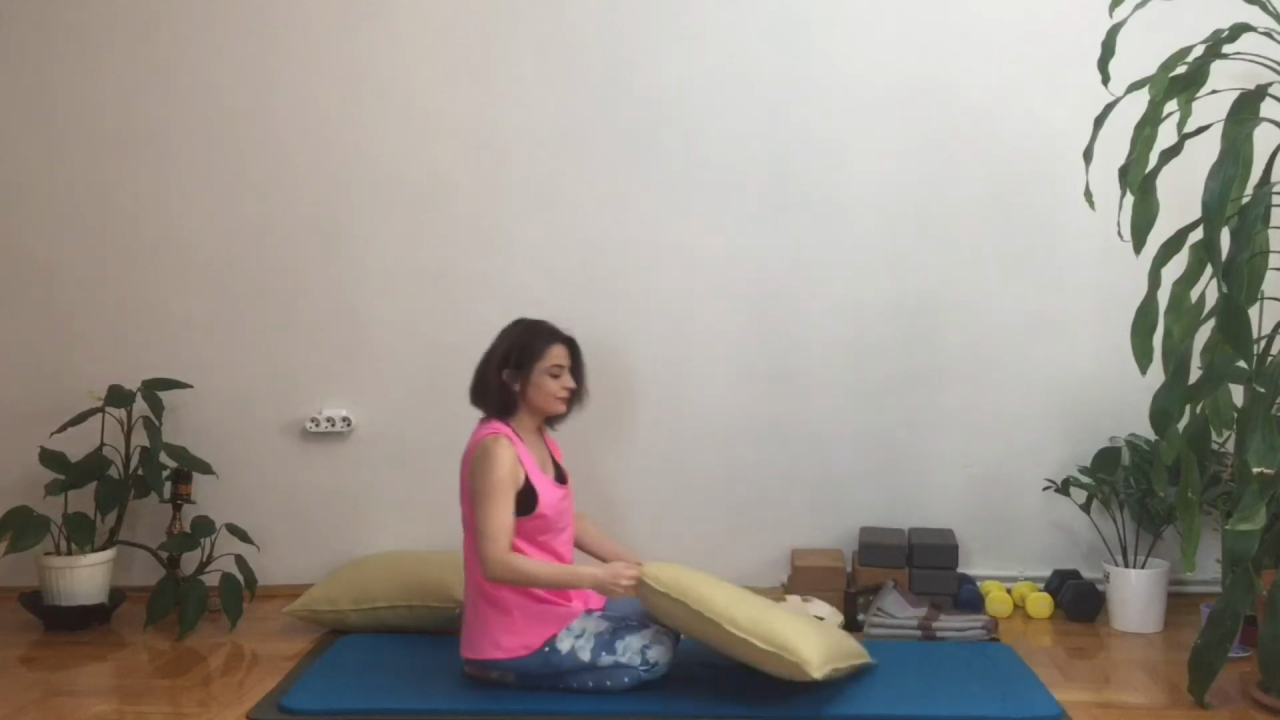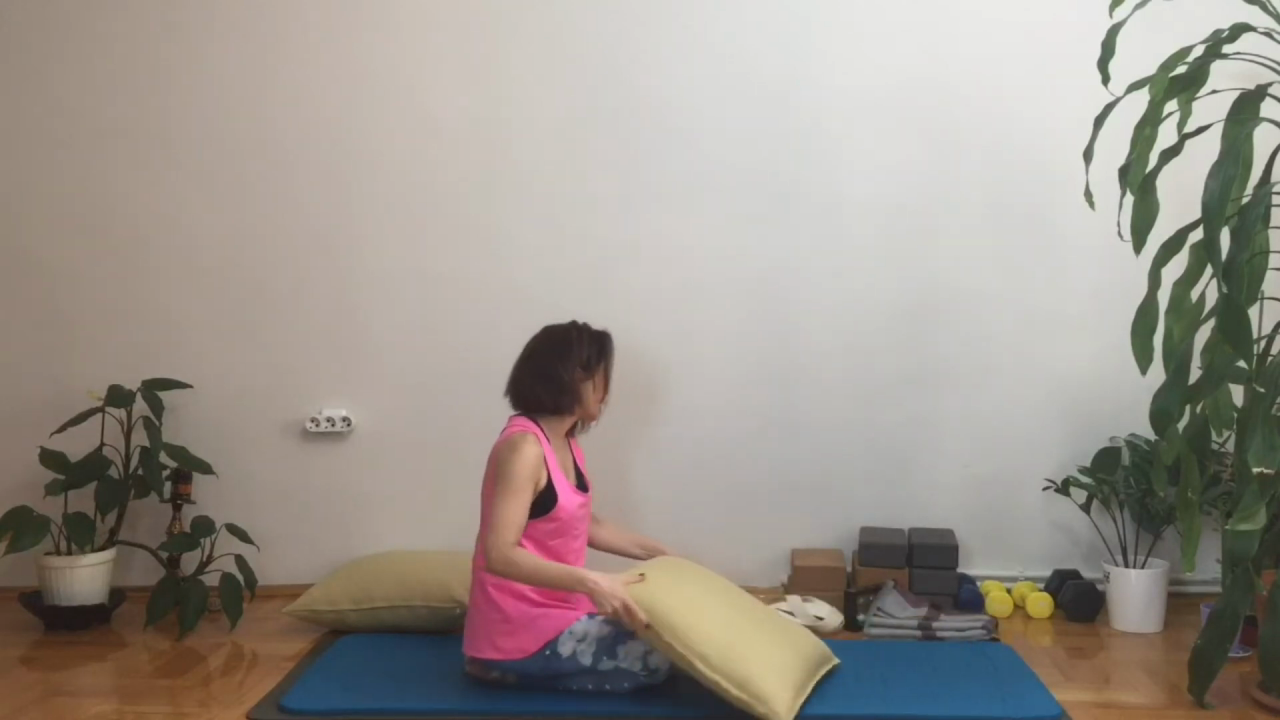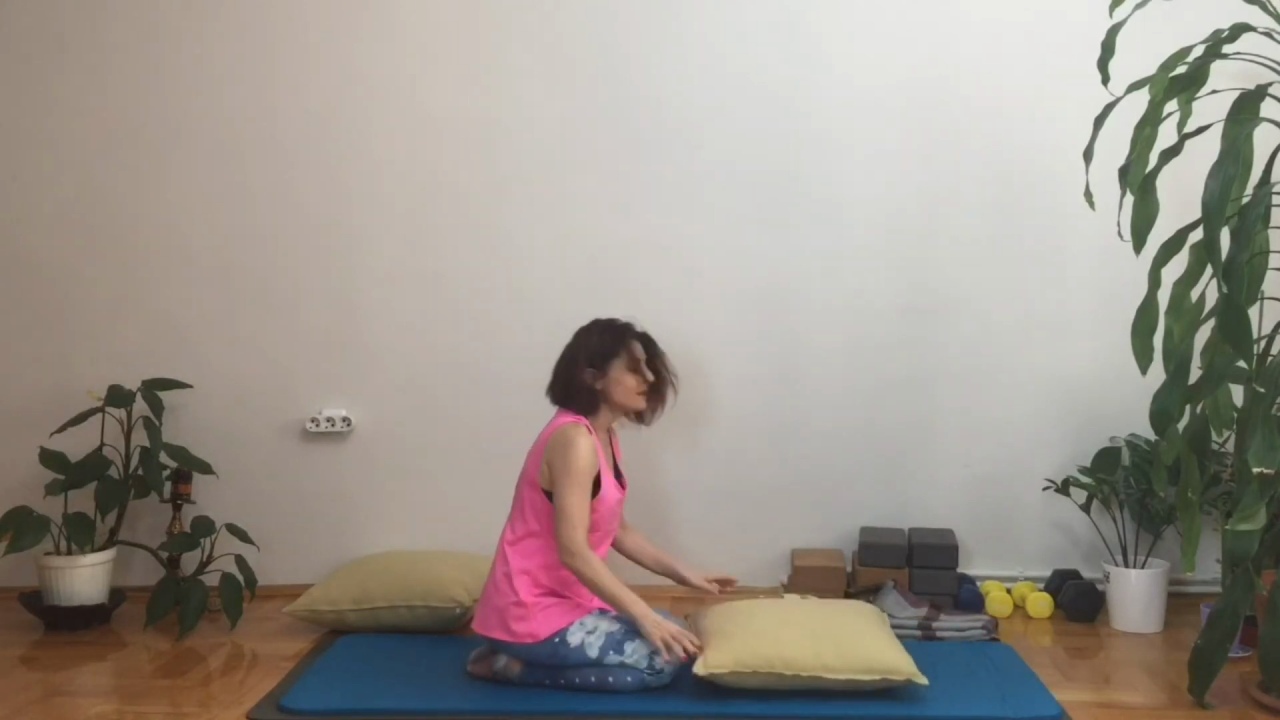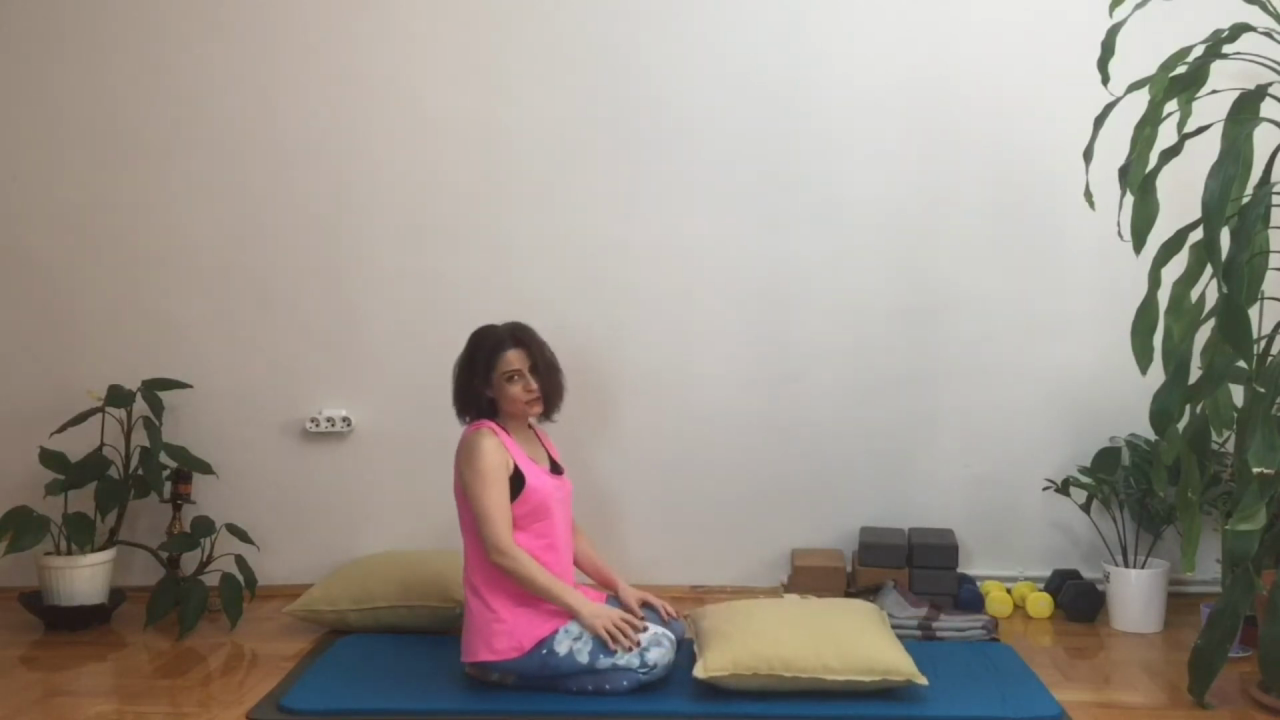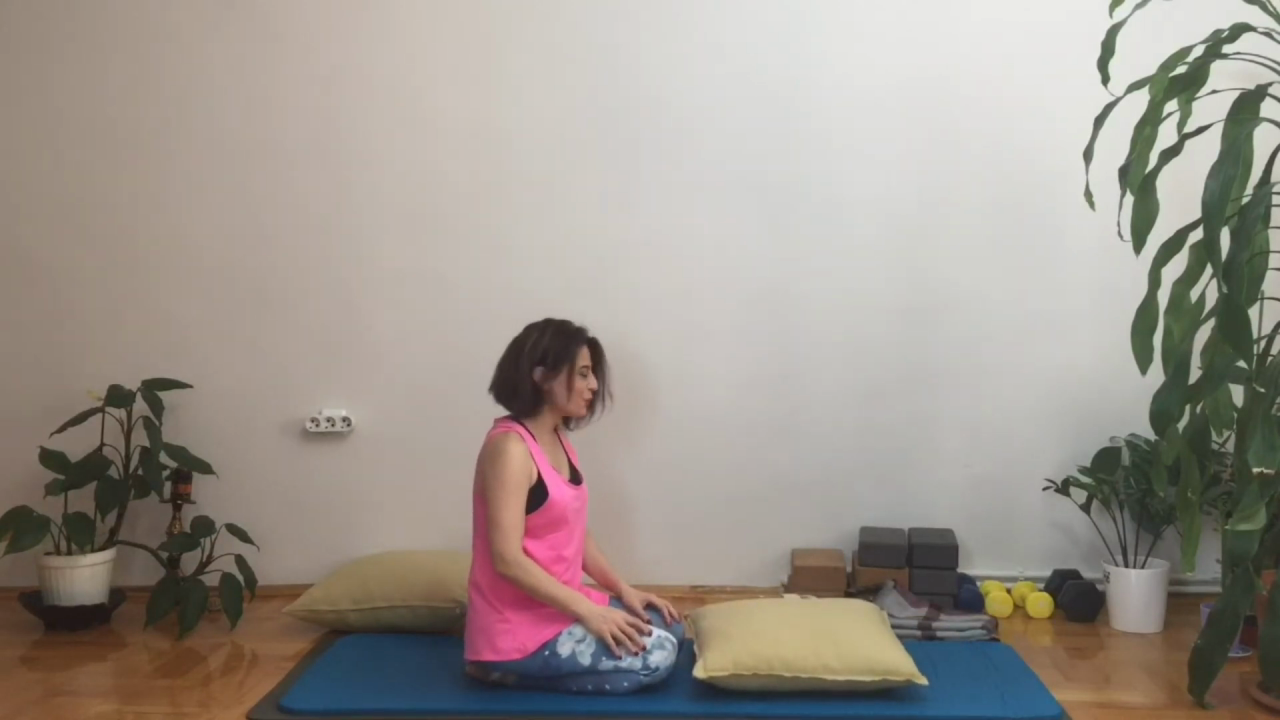
dt=1s
person 1, frame 1
left shoulder: (539, 439)
right shoulder: (496, 449)
left elbow: (569, 522)
right elbow: (496, 563)
left wrist: (634, 565)
right wrist: (596, 578)
left hip: (553, 602)
right hip: (513, 629)
left knee: (659, 622)
right knee: (653, 652)
left ankle: (545, 657)
right ankle: (509, 668)
person 1, frame 2
left shoulder: (566, 443)
right shoulder: (523, 446)
left elbow: (588, 526)
right elbow: (499, 555)
left wrist: (656, 552)
right wrist: (591, 582)
left hip: (558, 605)
right hip: (516, 628)
right knee: (652, 658)
left ankle: (538, 666)
right ankle: (512, 670)
person 1, frame 3
left shoulder: (604, 436)
right shoulder: (574, 438)
left elbow: (618, 530)
right elbow: (574, 551)
left wrist: (684, 573)
right wrist: (646, 618)
left hip: (567, 596)
right hip: (531, 610)
left knee: (672, 636)
right knee: (659, 659)
left ankle: (525, 655)
right ankle: (513, 664)
person 1, frame 4
left shoulder: (536, 437)
right shoulder: (483, 444)
right elbow: (501, 550)
left wrist: (620, 587)
right wrist: (584, 607)
left hip: (551, 605)
right hip: (512, 628)
left knee: (668, 626)
right knee: (653, 652)
left ankle: (538, 663)
right ankle: (509, 669)
person 1, frame 5
left shoulder: (557, 438)
right shoulder: (510, 447)
right elbow: (507, 560)
left wrist: (623, 589)
right wrist: (590, 613)
left hip: (555, 607)
right hip: (515, 630)
left knee: (668, 628)
right knee: (655, 654)
left ankle: (542, 667)
right ankle: (512, 670)
